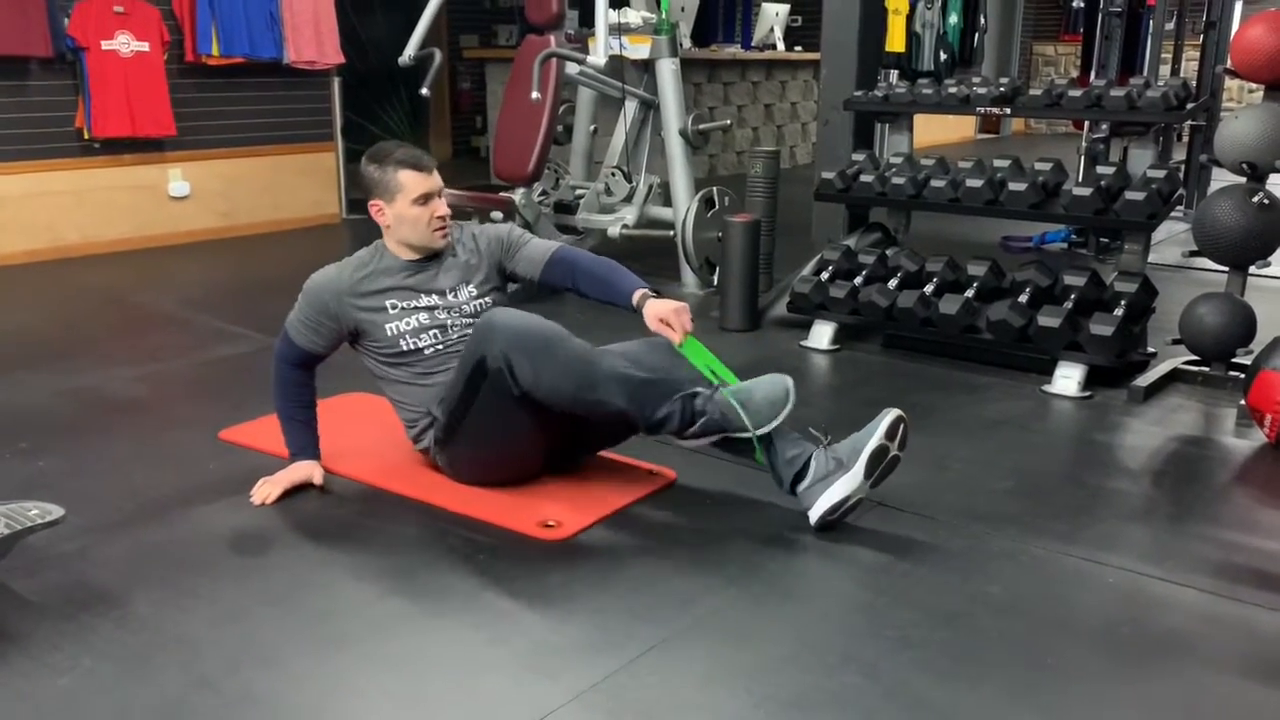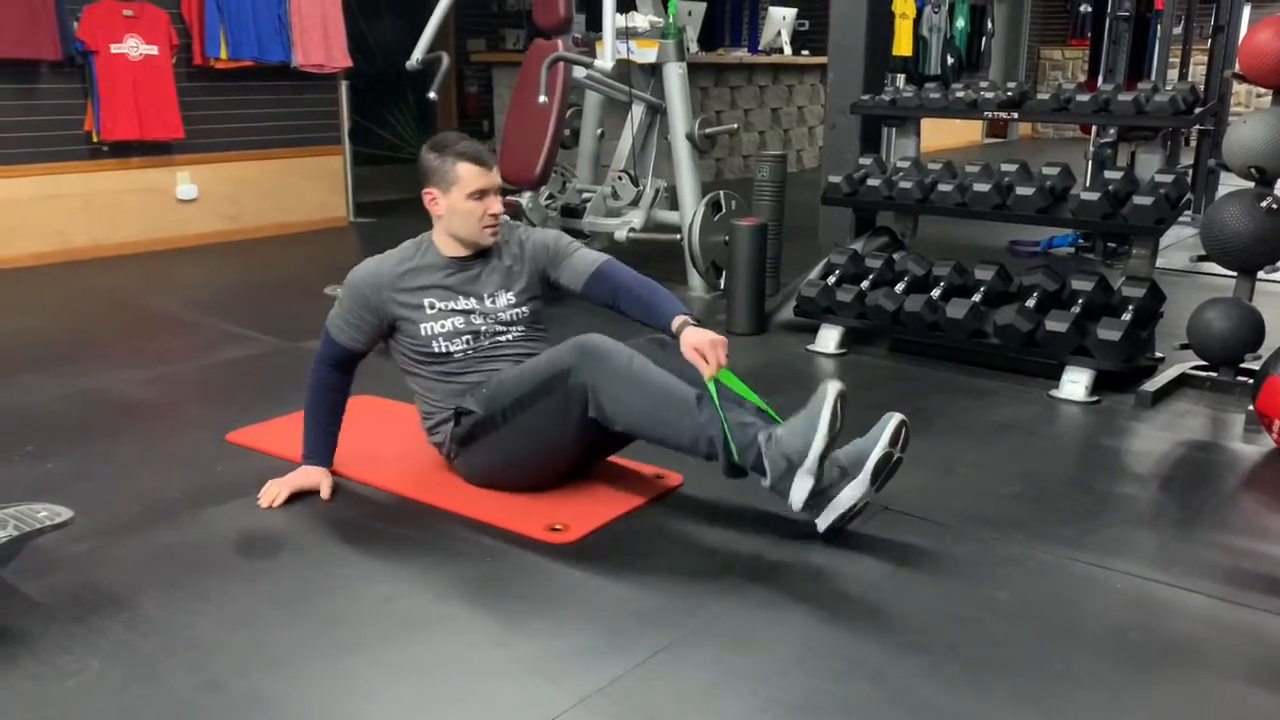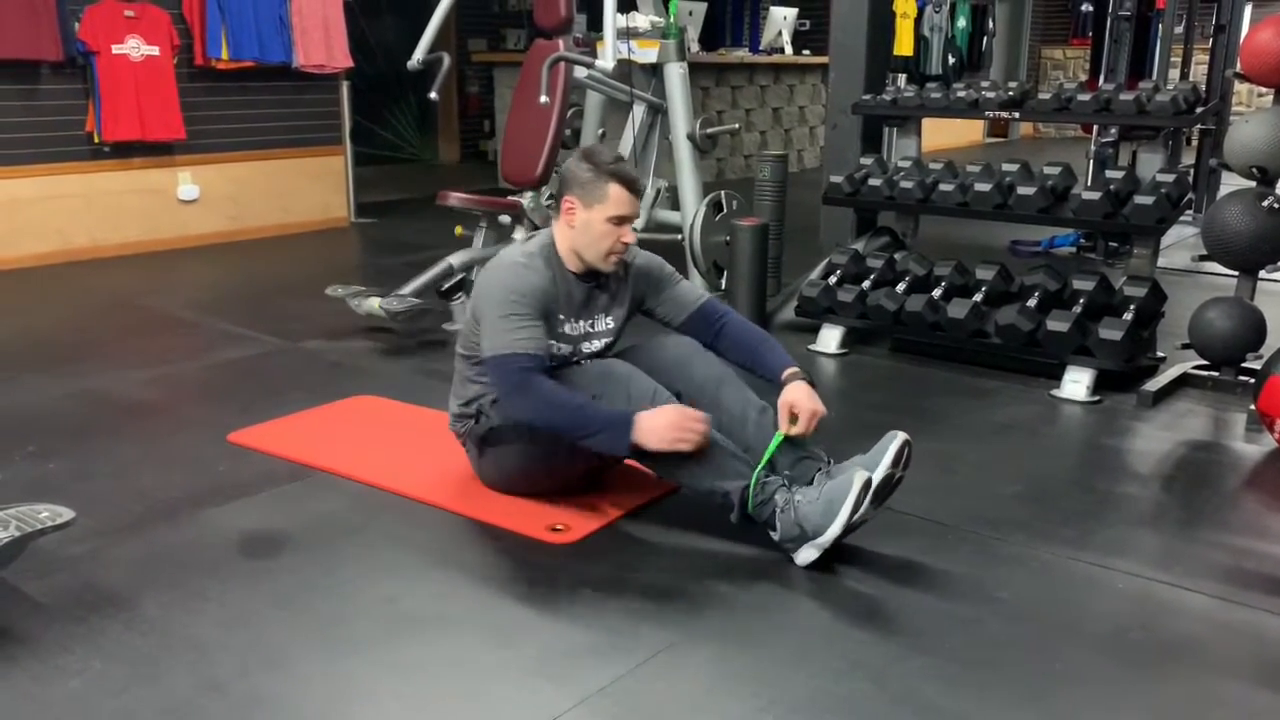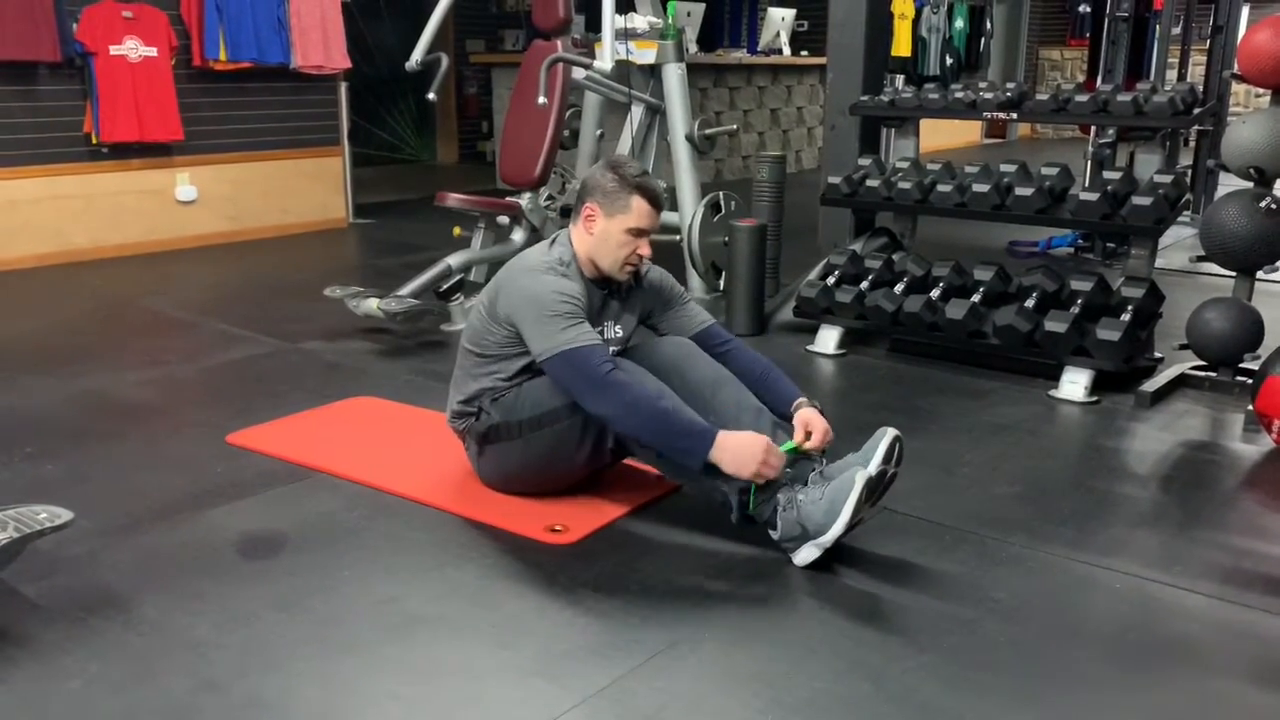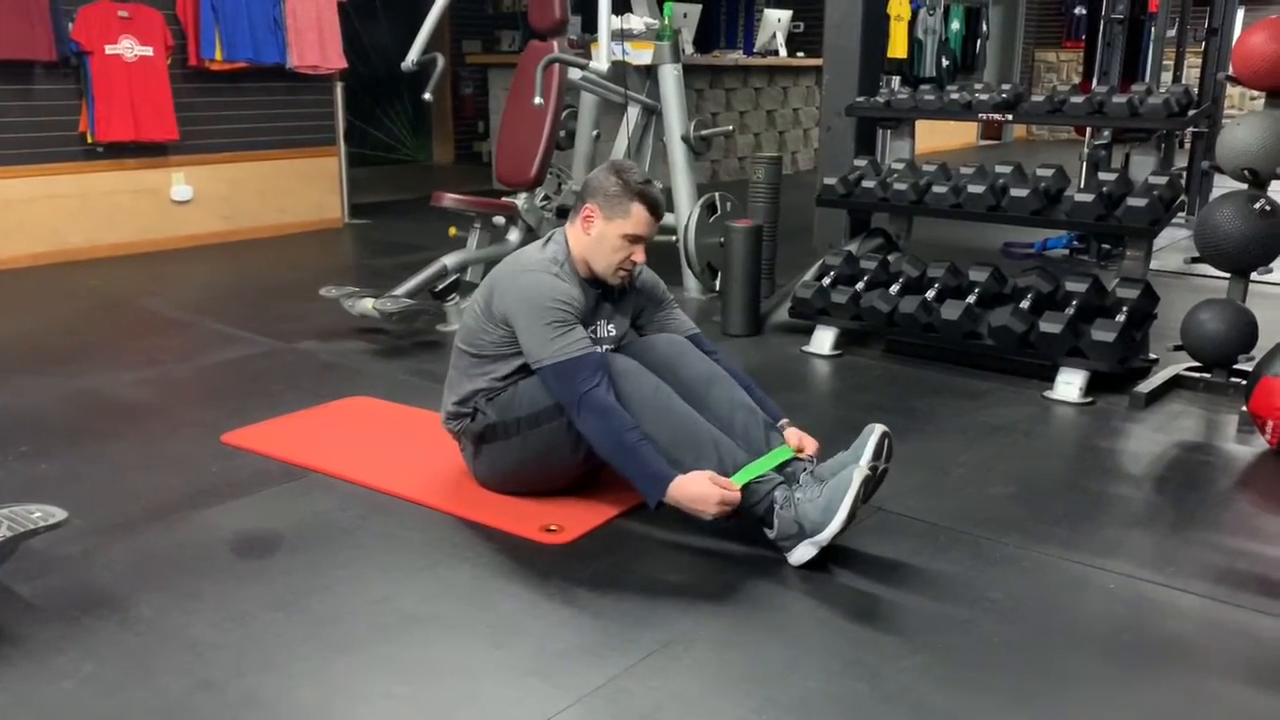
dt=0.5s
person 1, frame 1
left shoulder: (485, 242)
right shoulder: (340, 288)
left elbow: (569, 266)
right elbow: (292, 362)
left wrist: (643, 298)
right wrist: (304, 455)
left hip: (543, 415)
right hip: (470, 441)
left knee: (665, 355)
right knee: (506, 328)
left ankle: (808, 473)
right ankle: (693, 416)
person 1, frame 2
left shoulder: (533, 246)
right shoulder: (382, 281)
left elbow: (619, 284)
right elbow: (333, 365)
left wrist: (684, 325)
right wrist: (317, 461)
left hip: (554, 422)
right hip: (481, 436)
left knee: (664, 355)
right knee: (591, 355)
left ankle: (822, 472)
right ankle: (772, 460)
person 1, frame 3
left shoulder: (633, 269)
right shoulder: (516, 278)
left elbow: (716, 323)
right elbow: (522, 394)
left wrist: (790, 377)
right wrist: (634, 427)
left hip: (589, 419)
right hip: (506, 439)
left knee: (678, 356)
right knee: (615, 383)
left ankle: (815, 478)
right ankle: (779, 509)
person 1, frame 4
left shoulder: (640, 279)
right shoulder: (541, 283)
left elbow: (719, 349)
right elbow: (599, 389)
left wrist: (798, 406)
right wrist: (715, 446)
left hip: (576, 430)
right hip: (501, 438)
left knee: (675, 355)
right knee: (622, 384)
left ankle: (807, 477)
right ankle: (782, 510)
person 1, frame 5
left shoulder: (632, 282)
right shoulder: (537, 284)
left elbow: (703, 356)
right elbow: (588, 400)
left wrist: (782, 424)
right wrist: (671, 488)
left hip: (569, 428)
right hip: (498, 438)
left knee: (668, 352)
right knee: (617, 374)
left ankle: (799, 477)
right ankle: (780, 509)
